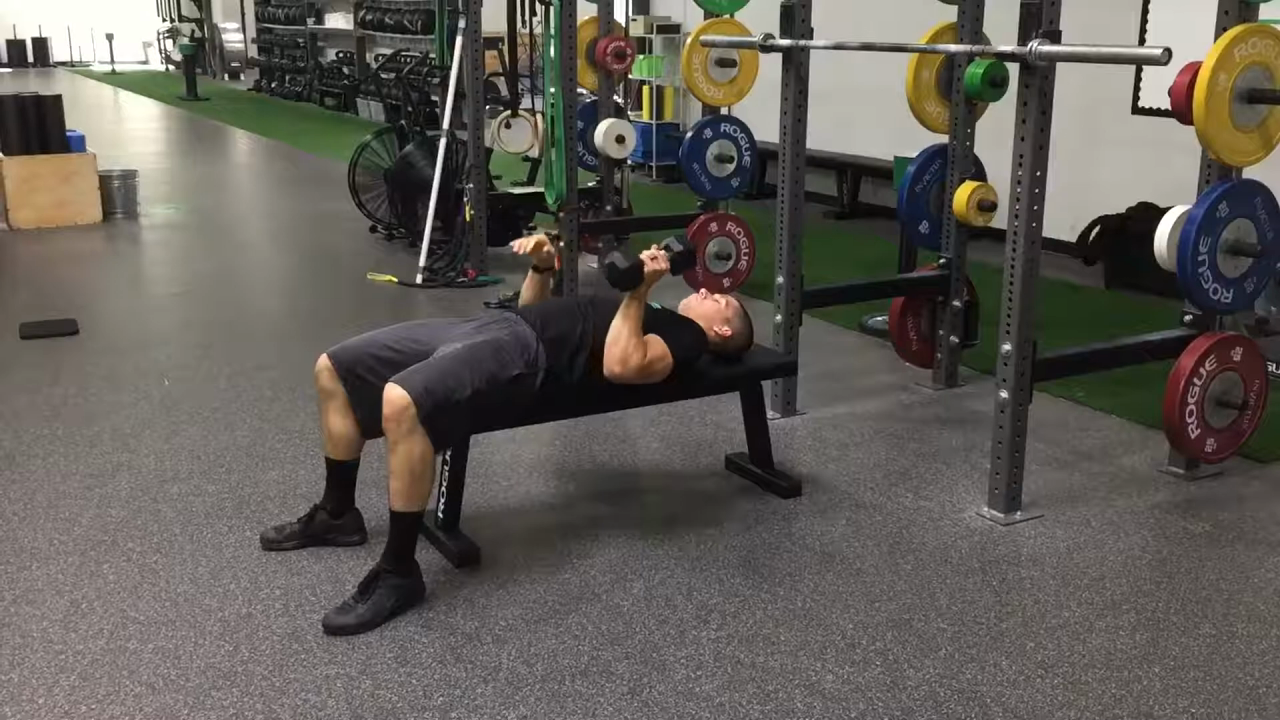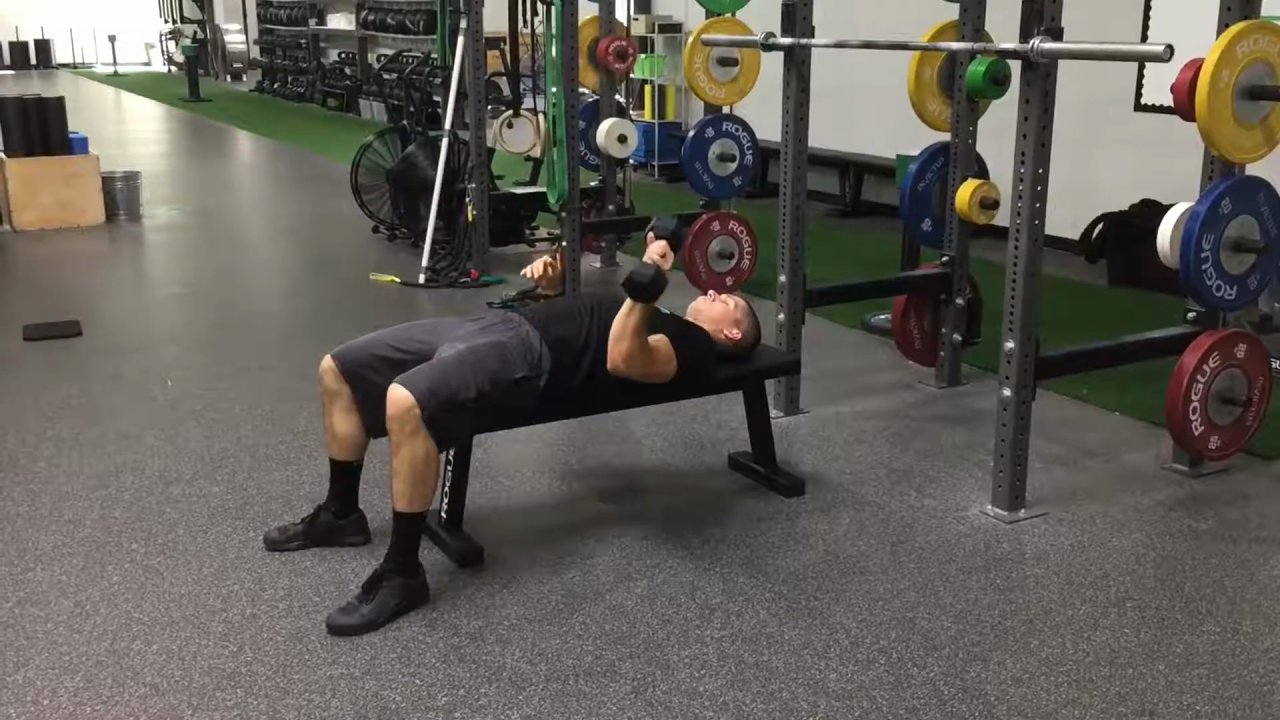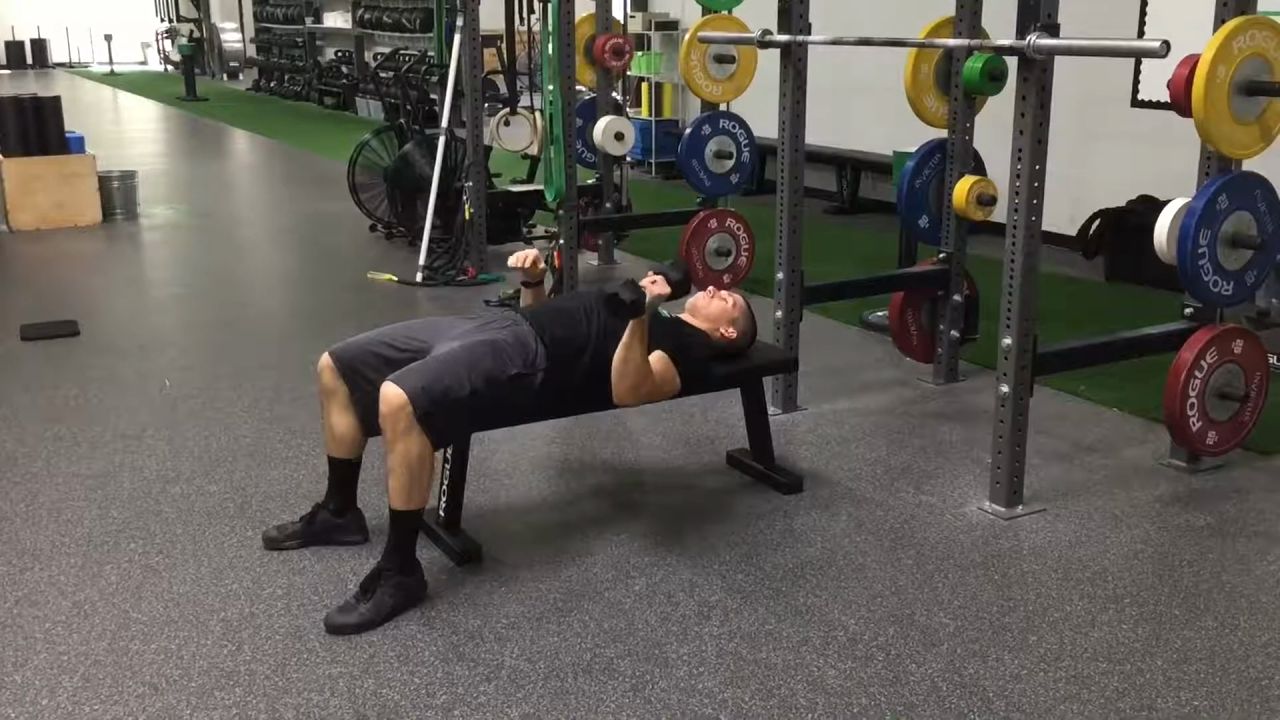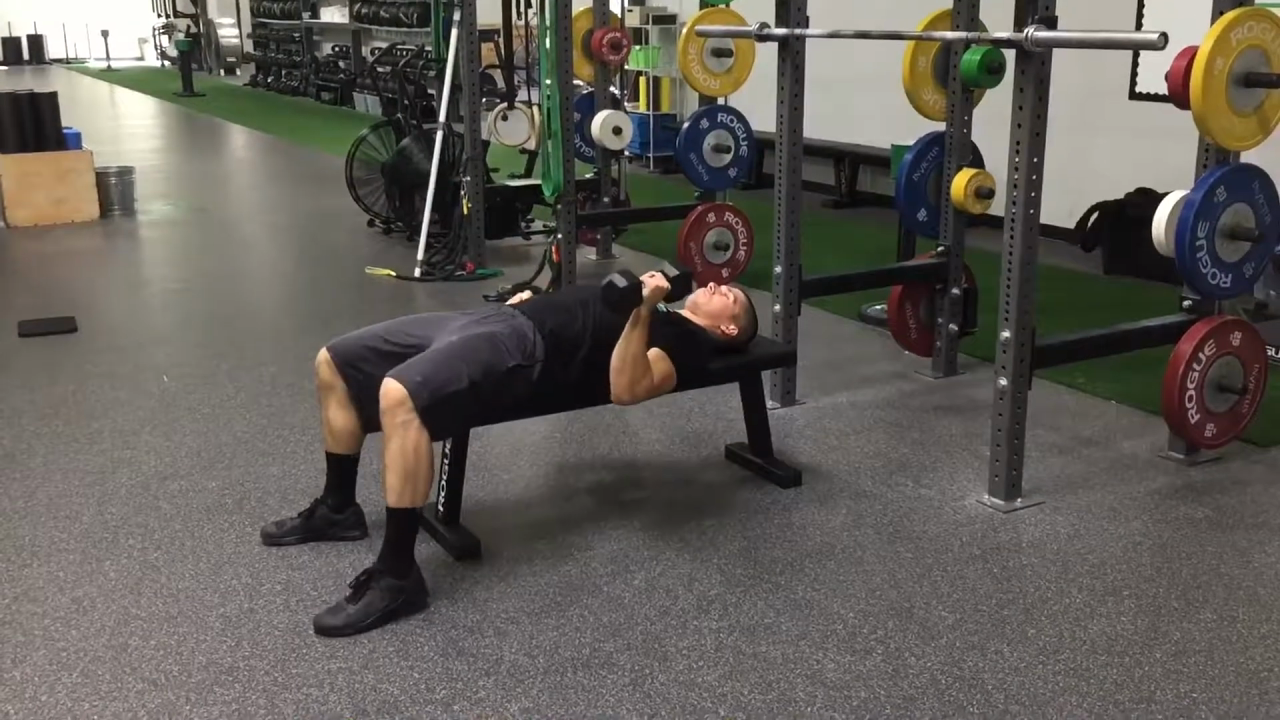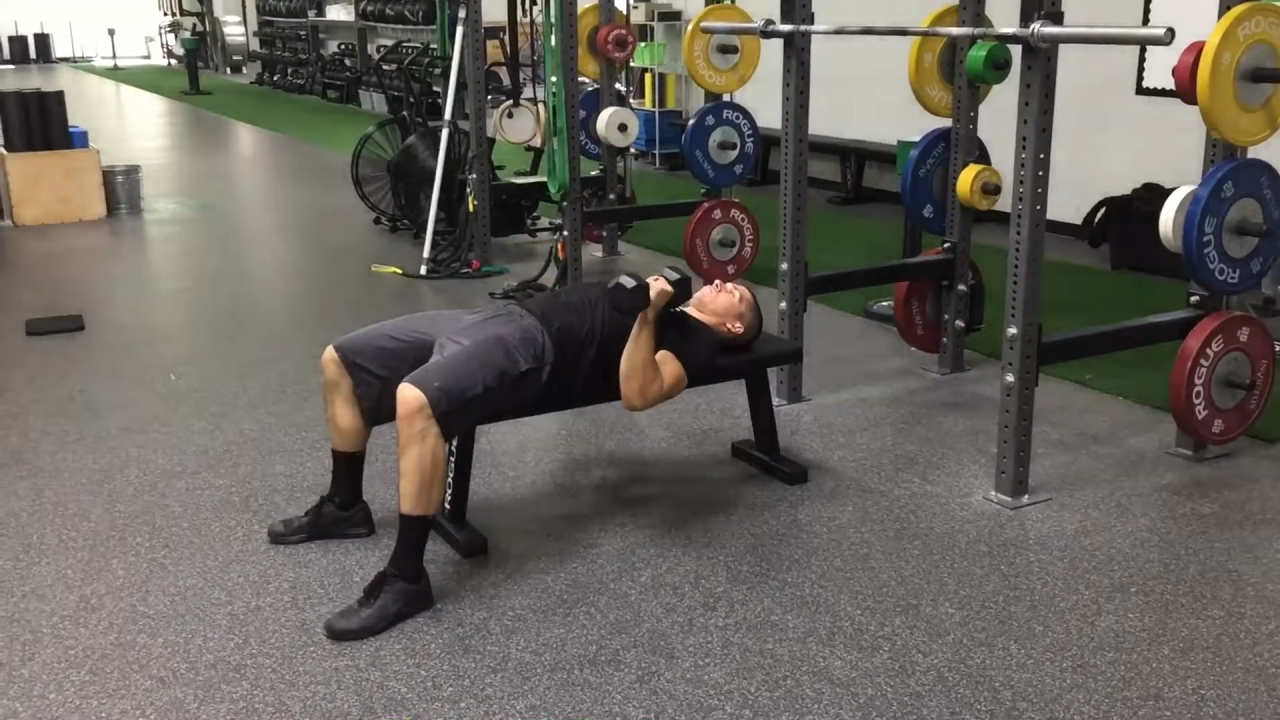
dt=0.4s
person 1, frame 1
left shoulder: (685, 338)
right shoulder: (648, 319)
left elbow: (618, 366)
left wrist: (641, 287)
right wrist: (542, 266)
left hip: (522, 355)
left knee: (402, 403)
right knee: (334, 369)
left ankle: (398, 573)
right ankle: (337, 514)
person 1, frame 2
left shoulder: (694, 344)
right shoulder: (661, 322)
left elbow: (621, 360)
right wrist: (551, 288)
left hip: (526, 357)
left knee: (406, 404)
right knee: (338, 370)
left ankle: (402, 573)
right ankle: (341, 514)
person 1, frame 3
left shoulder: (690, 344)
right shoulder: (649, 321)
left elbow: (628, 390)
left wrist: (642, 312)
right wrist: (532, 280)
left hip: (522, 356)
right hip: (500, 327)
left knee: (399, 402)
right knee: (336, 368)
left ankle: (400, 572)
right ankle: (339, 512)
person 1, frame 4
left shoulder: (688, 340)
right shoulder: (650, 315)
left elbow: (625, 388)
left wrist: (643, 308)
right wrist: (529, 300)
left hip: (522, 347)
right hip: (499, 320)
left knee: (399, 396)
right knee: (334, 363)
left ankle: (396, 574)
right ankle: (338, 508)
person 1, frame 5
left shoulder: (695, 338)
right shoulder: (659, 308)
left elbow: (637, 393)
left wrist: (647, 314)
left hip: (529, 348)
left knee: (415, 402)
right knee: (340, 362)
left ankle: (406, 578)
right ankle: (344, 506)
